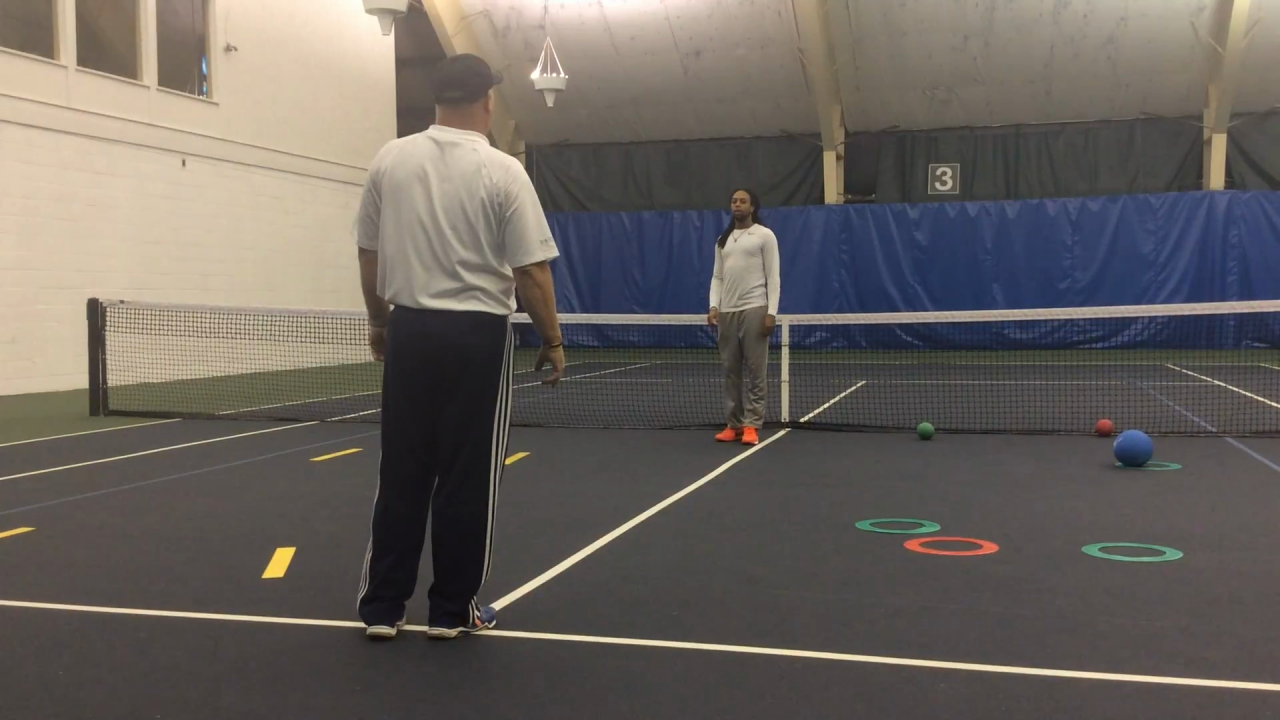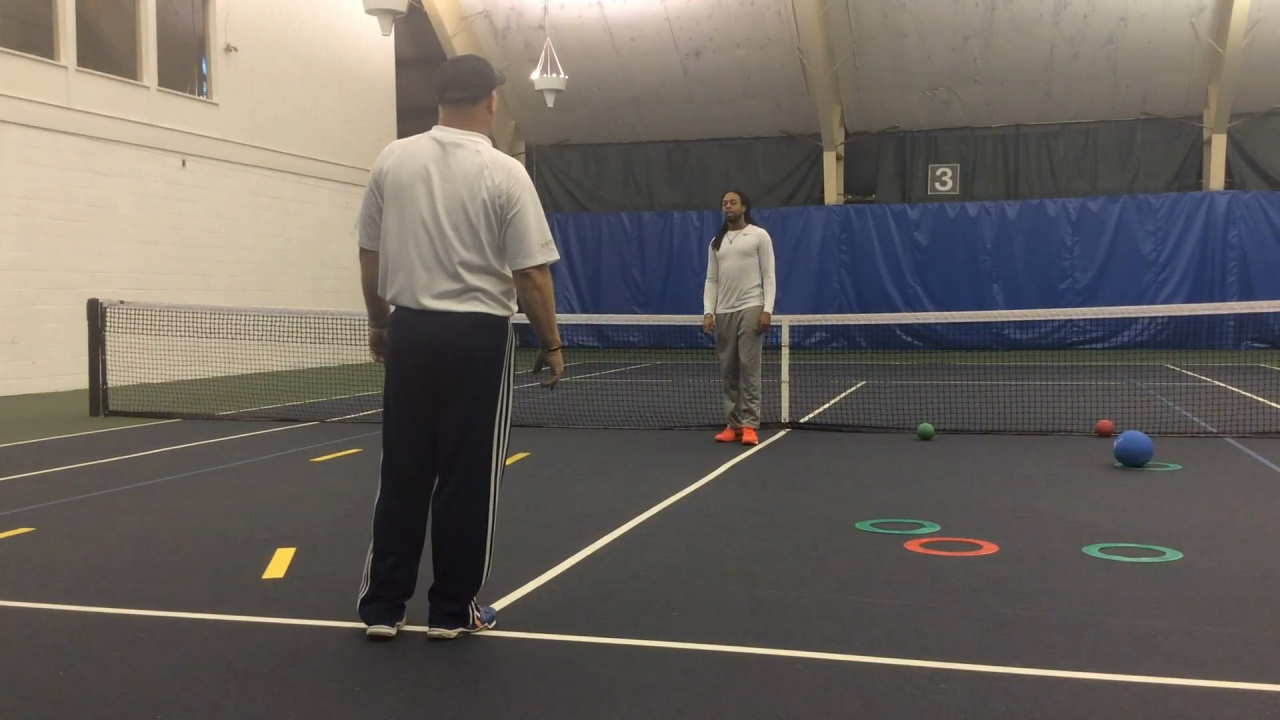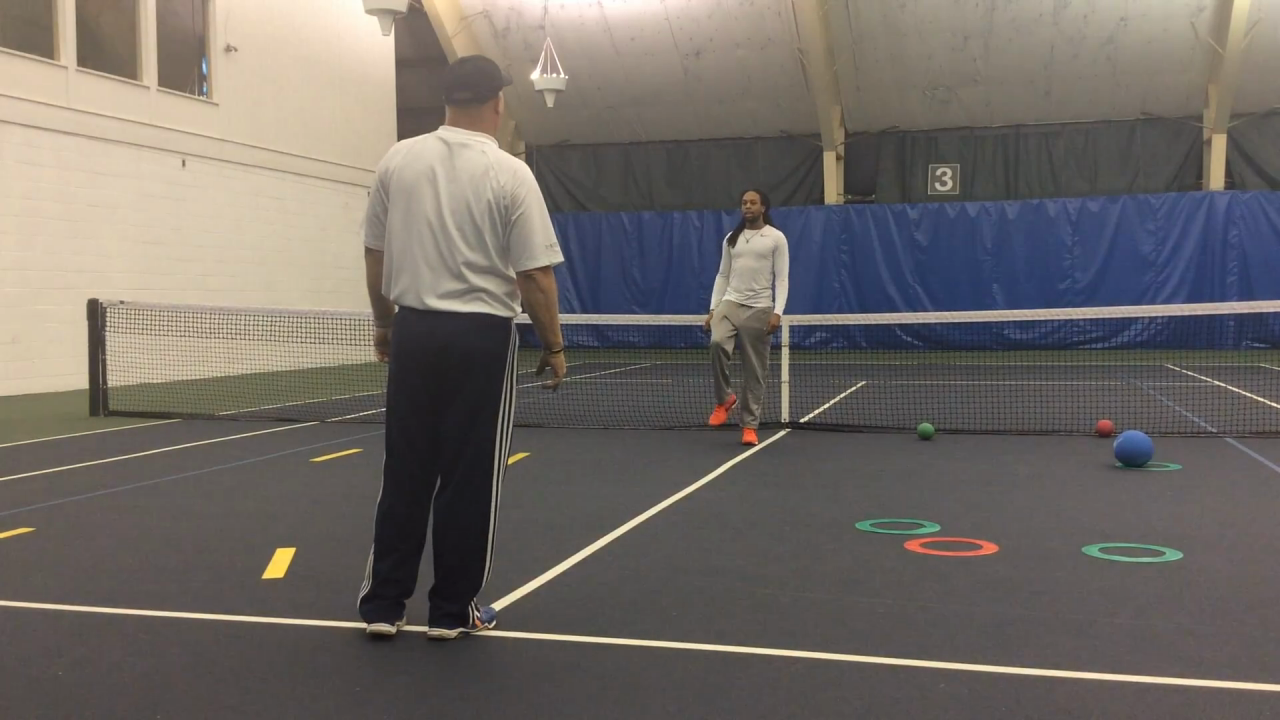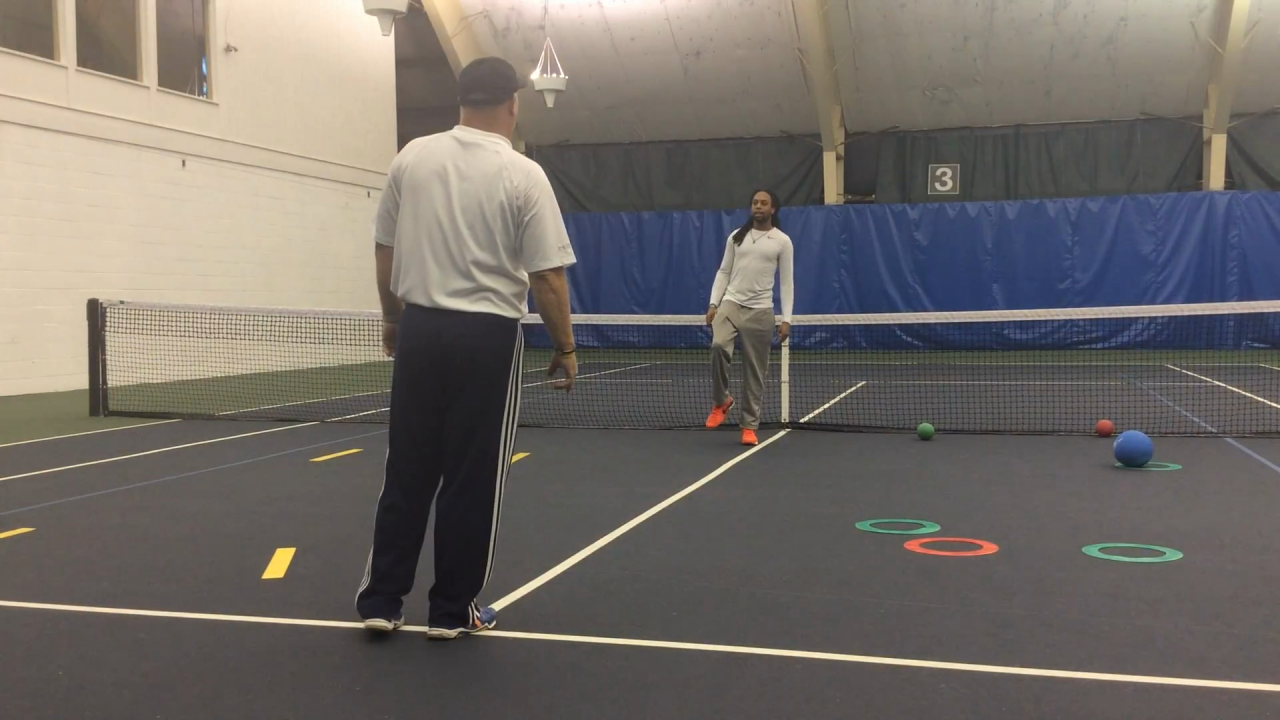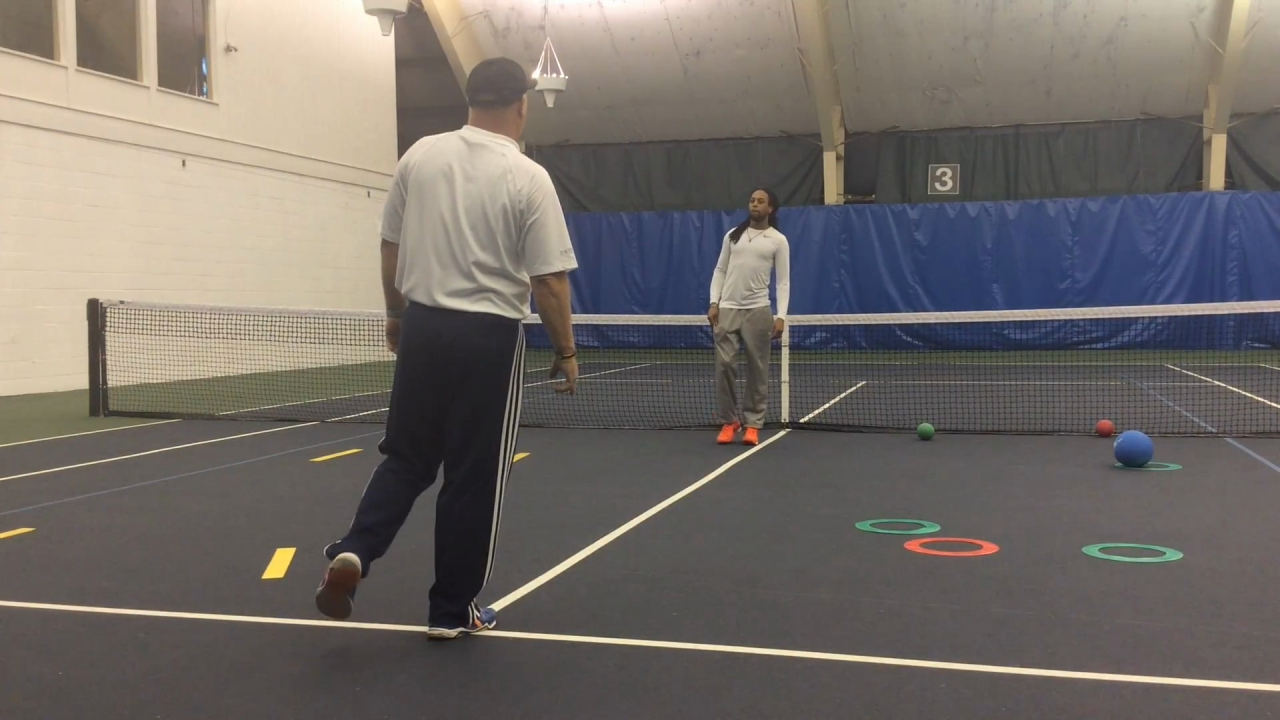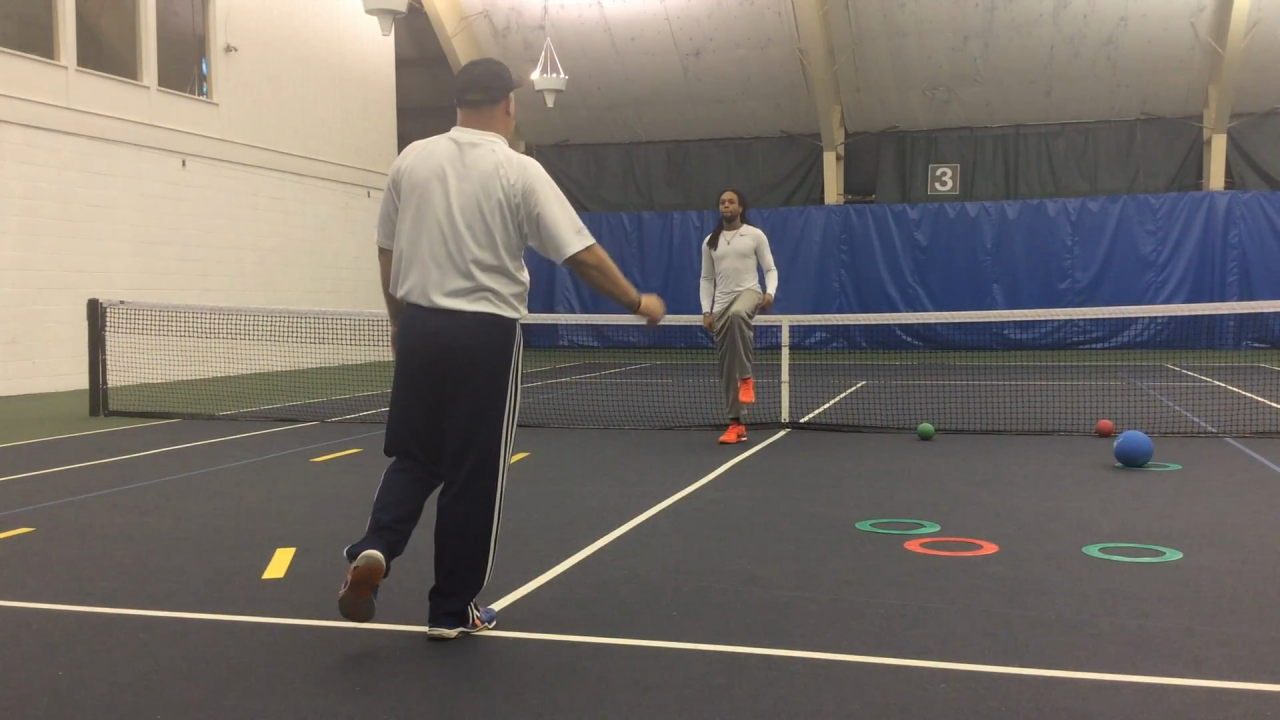
dt=0.7s
person 1, frame 1
left shoulder: (389, 159)
right shoulder: (502, 170)
left elbow: (369, 254)
right elbow: (530, 270)
left wrist: (377, 320)
right wrist: (551, 340)
left hip: (408, 330)
right hip: (476, 335)
left knee: (401, 474)
right knee: (465, 478)
left ankle: (381, 605)
right ankle: (451, 609)
person 1, frame 2
left shoulder: (392, 159)
right shoulder: (504, 172)
left elbow: (370, 254)
right elbow: (531, 273)
left wrist: (378, 321)
right wrist: (551, 342)
left hip: (410, 332)
right hip: (477, 336)
left knee: (402, 474)
right knee: (466, 479)
left ankle: (382, 605)
right ankle: (452, 610)
person 1, frame 3
left shoulder: (397, 159)
right shoulder: (509, 173)
left elbow: (375, 254)
right elbow: (535, 275)
left wrist: (383, 322)
right wrist: (554, 346)
left hip: (413, 332)
right hip: (481, 337)
left knee: (405, 475)
right knee: (468, 480)
left ankle: (382, 603)
right ankle: (452, 610)
person 1, frame 4
left shoulder: (411, 157)
right shoulder: (523, 174)
left elbow: (385, 251)
right elbow: (547, 276)
left wrist: (392, 319)
right wrist: (565, 347)
left hip: (420, 330)
right hip: (487, 337)
left knee: (408, 473)
right knee: (471, 481)
left ankle: (380, 599)
right ankle: (452, 609)
person 1, frame 5
left shoulder: (419, 156)
right shoulder: (529, 177)
left elbow: (390, 247)
right elbow: (549, 281)
left wrist: (395, 314)
right wrist: (566, 352)
left hip: (422, 327)
right hip: (488, 336)
left knee: (405, 459)
right knee: (473, 479)
left ankle: (353, 553)
right ankle: (452, 610)
person 1, frame 6
left shoulder: (410, 159)
right shoulder: (519, 171)
left elbow: (387, 254)
right elbow: (583, 255)
left wrist: (400, 320)
right wrist: (639, 301)
left hip: (420, 328)
right hip: (485, 334)
left knee: (413, 458)
right knee: (473, 478)
left ankle: (373, 549)
right ankle: (452, 609)
person 2, frame 1
left shoulder: (765, 235)
right shoulder: (723, 240)
left elbow: (773, 277)
right elbow: (717, 277)
left wrist: (771, 312)
right wrist: (714, 306)
left hip: (754, 309)
right hip: (727, 312)
left knee: (755, 371)
right knee: (730, 371)
left ankle: (752, 426)
right ankle: (734, 425)
person 2, frame 2
left shoulder: (759, 235)
right shoulder: (716, 242)
left elbow: (769, 276)
right elbow: (711, 281)
left wrist: (767, 310)
right wrist: (708, 312)
left hip: (751, 310)
right hip: (724, 313)
left knee: (749, 368)
right knee: (729, 372)
left ankle: (750, 425)
right ankle: (734, 425)
person 2, frame 3
left shoulder: (776, 238)
right shoulder: (731, 238)
left elbow: (781, 279)
right elbow: (722, 275)
left wrist: (777, 312)
right wrist: (713, 309)
left hip: (759, 309)
right hip: (730, 303)
left knee: (755, 370)
right knee: (717, 342)
left ankle: (750, 426)
right ankle: (724, 399)
person 2, frame 4
left shoulder: (783, 241)
right shoulder: (736, 236)
left elbow: (787, 282)
right elbow: (724, 272)
left wrist: (786, 319)
right wrist: (713, 303)
left hip: (760, 311)
right hip: (731, 303)
left knee: (755, 370)
right knee: (719, 345)
left ankle: (749, 427)
right ankle: (721, 401)
person 2, frame 5
left shoulder: (778, 240)
right shoulder: (733, 235)
left elbow: (783, 281)
right elbow: (720, 271)
left wrist: (781, 316)
right wrist: (714, 302)
left hip: (758, 310)
right hip: (727, 308)
left knee: (757, 368)
right knee: (724, 365)
left ankle: (752, 425)
right ankle: (730, 422)
person 2, frame 6
left shoulder: (755, 235)
right shoulder: (710, 241)
left elbow: (770, 269)
right elbow: (706, 279)
left wrist: (770, 292)
right wrist: (706, 311)
left hip: (748, 293)
right hip: (721, 306)
left knee: (738, 315)
right knee: (726, 366)
left ankle: (746, 377)
right ankle: (736, 424)
